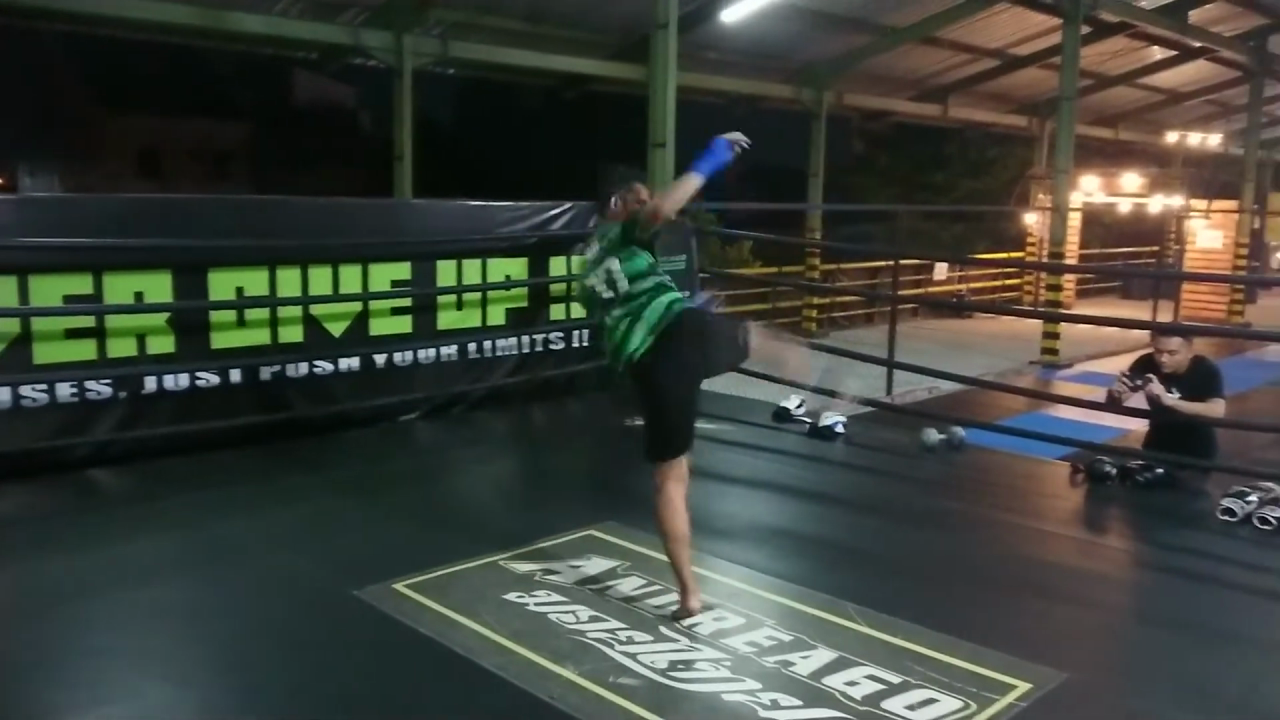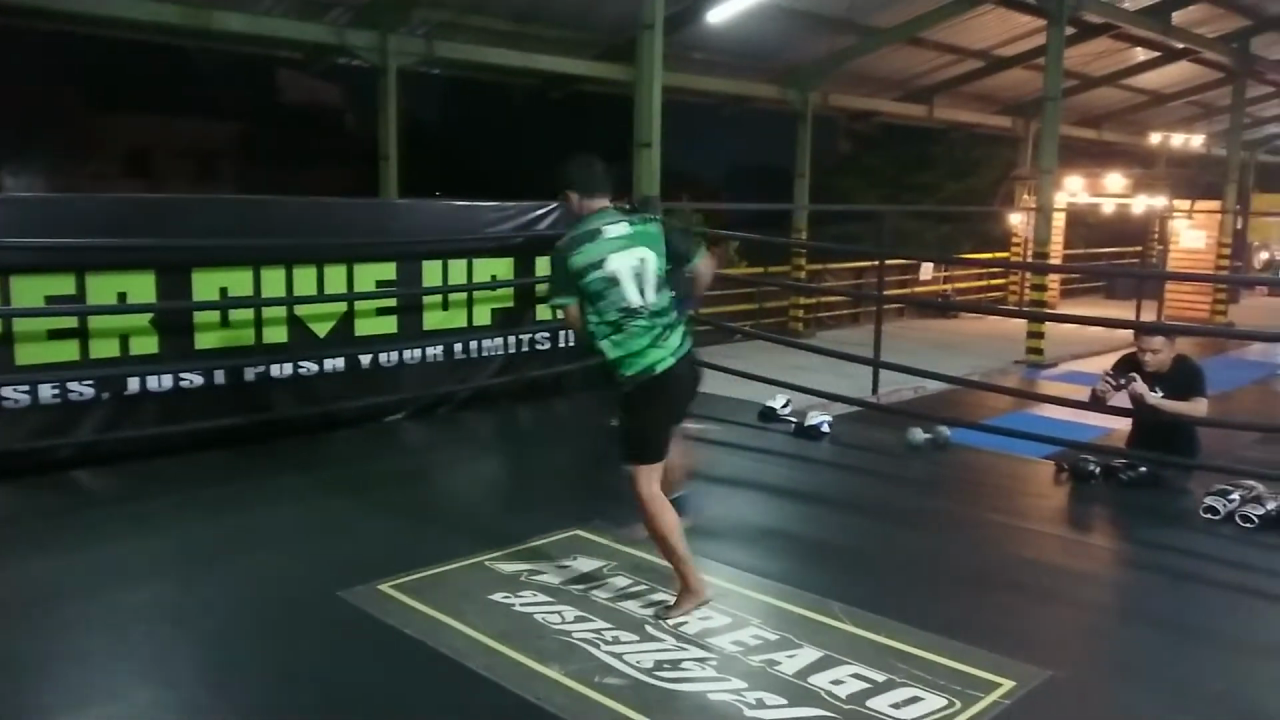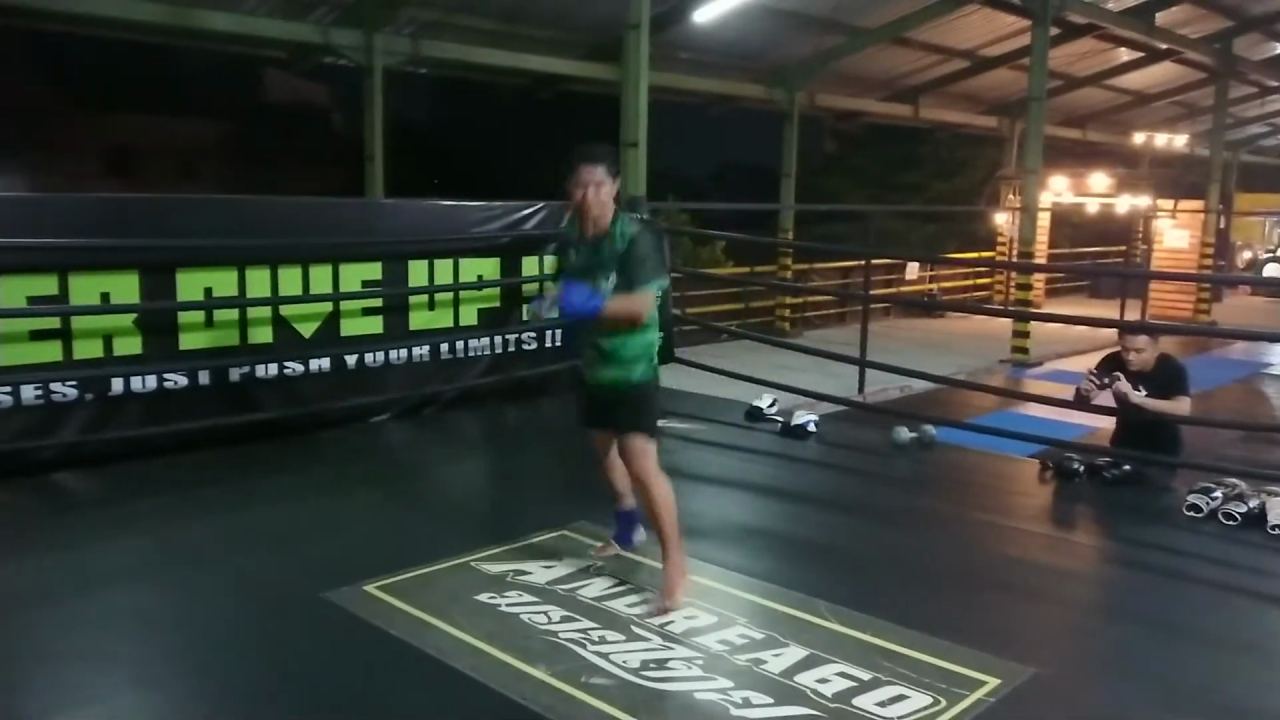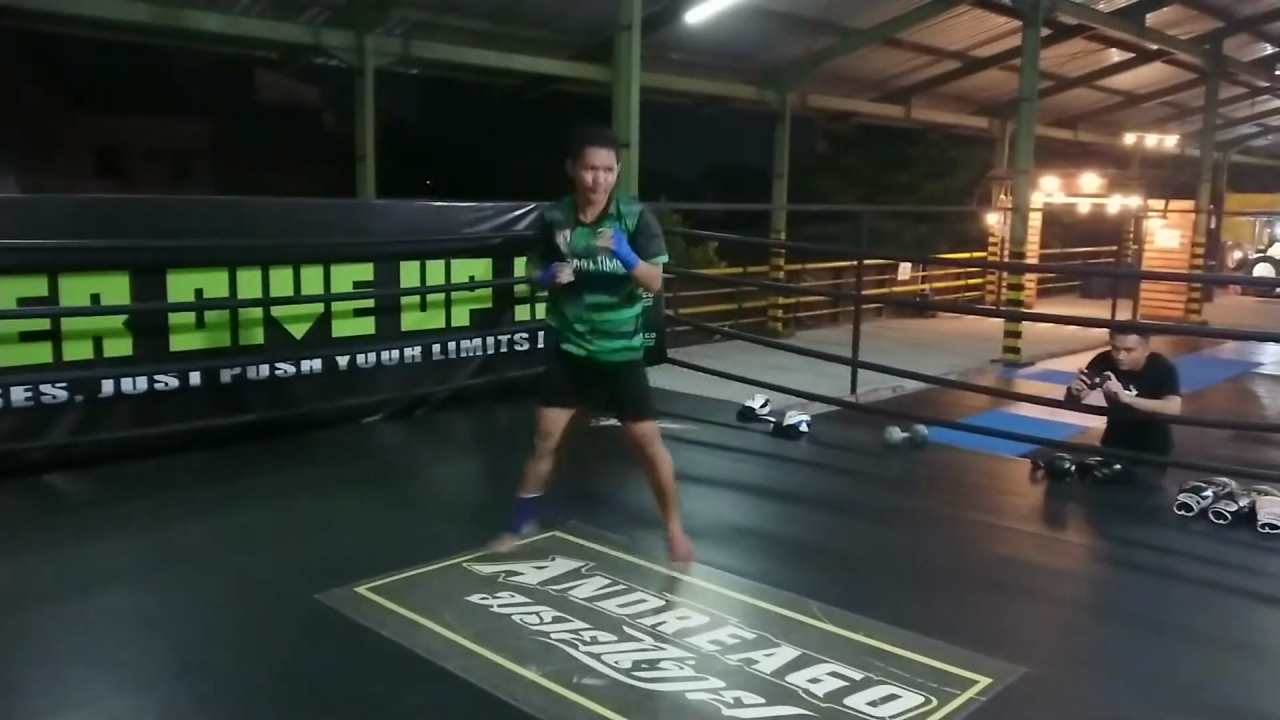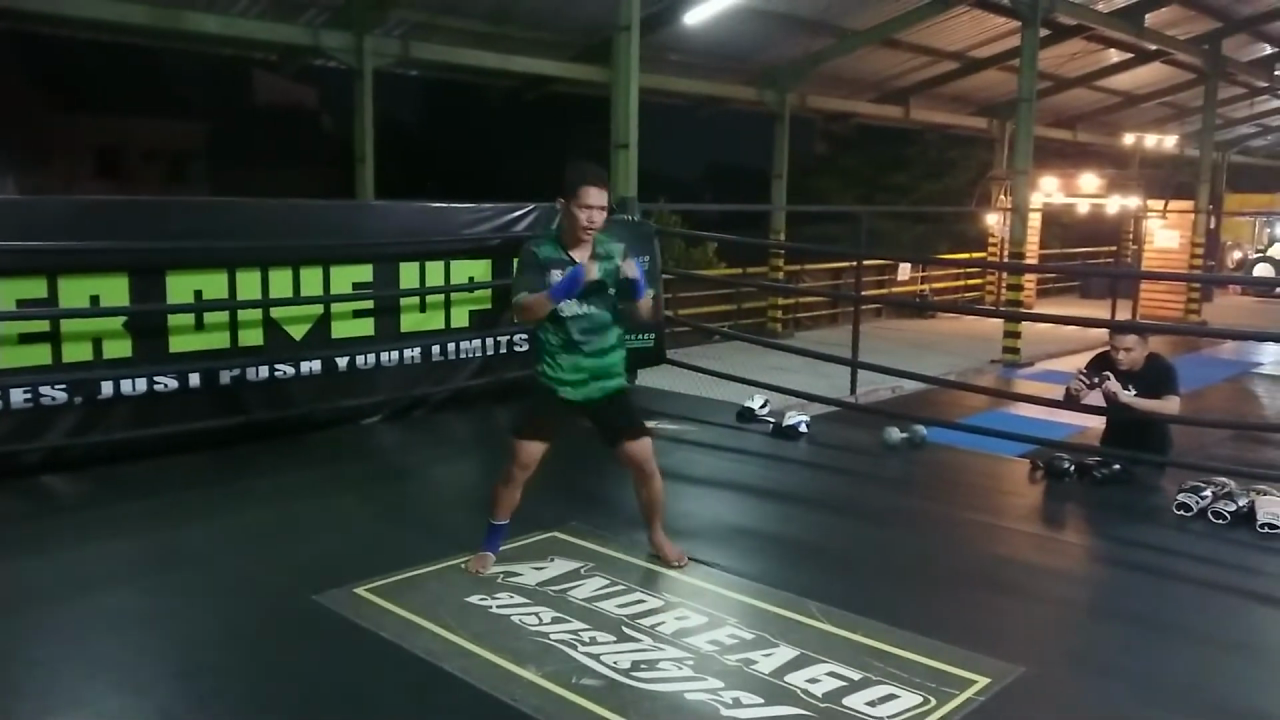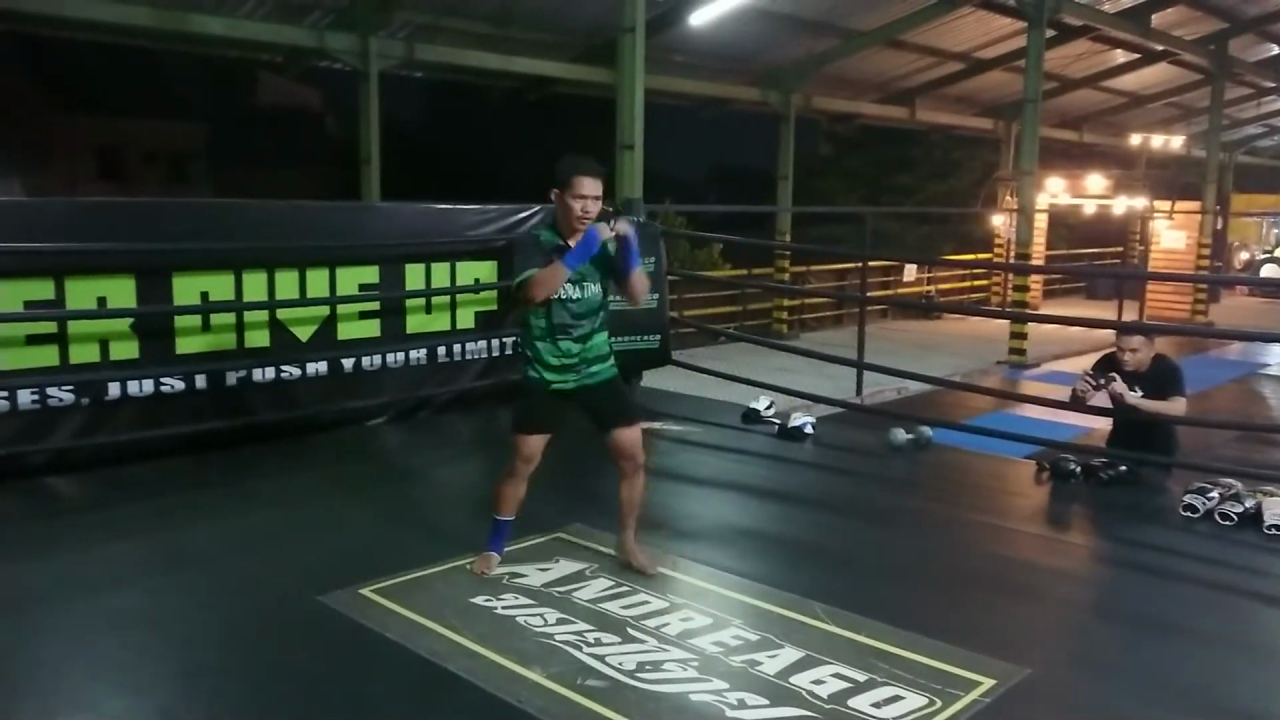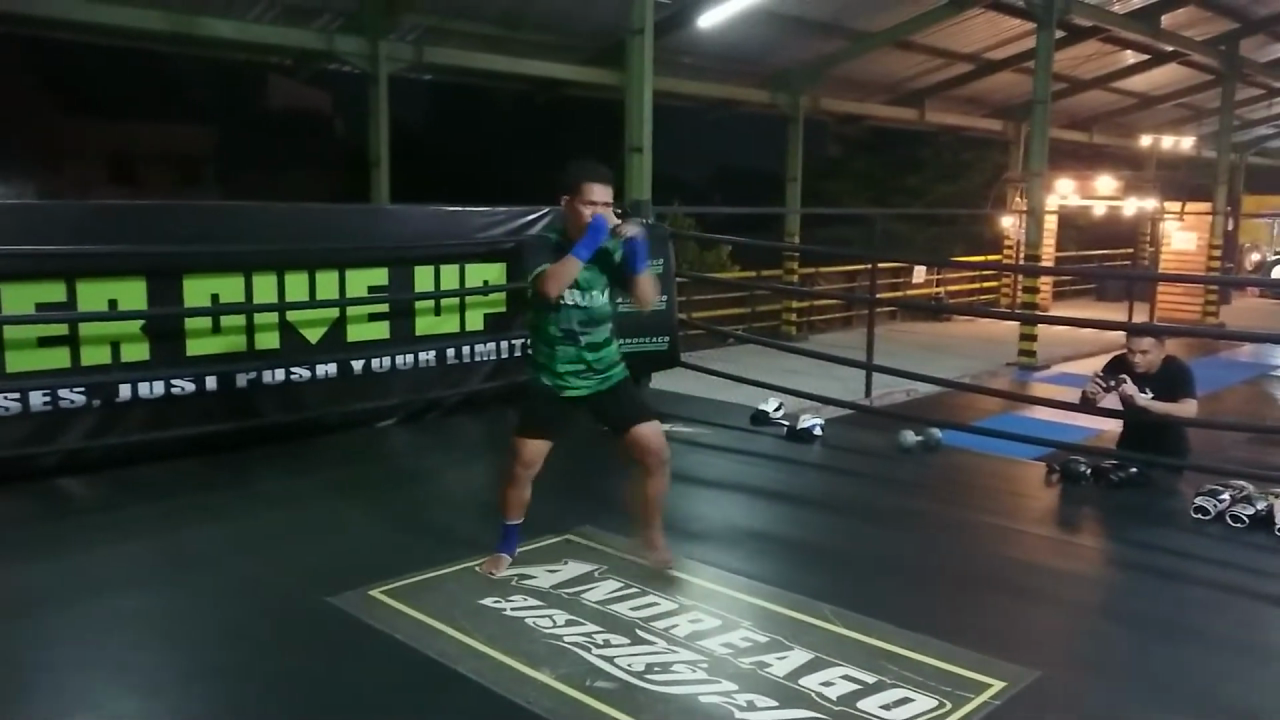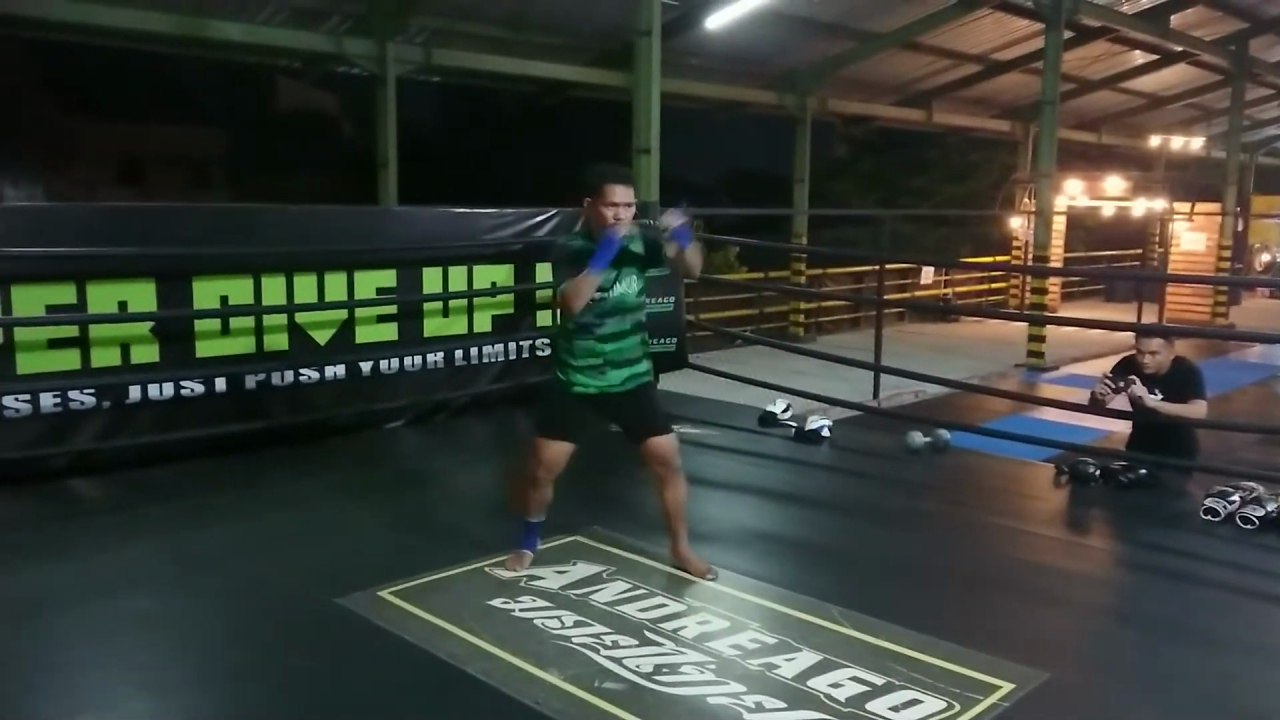
dt=0.2s
person 1, frame 1
left shoulder: (593, 259)
right shoulder: (630, 236)
right elbow: (662, 208)
right wrist: (711, 158)
left hip: (651, 368)
right hip: (696, 332)
left knee: (670, 480)
right knee: (754, 338)
left ankle: (689, 592)
person 1, frame 2
left shoulder: (569, 250)
right shoulder: (648, 227)
left elbow: (574, 321)
right elbow: (703, 270)
right wrist: (675, 305)
left hip: (643, 375)
right hip: (681, 361)
left knee: (646, 484)
right knee: (666, 441)
left ankle: (691, 584)
right ankle: (675, 505)
person 1, frame 3
left shoulder: (636, 238)
right shoulder: (571, 240)
left elbow: (643, 309)
left wrist: (587, 305)
right wrist: (557, 302)
left hip: (632, 371)
right hip: (595, 370)
left knee: (643, 464)
right knee: (603, 447)
left ankle: (674, 568)
right ankle: (628, 526)
person 1, frame 4
left shoulder: (635, 217)
right shoulder: (554, 219)
left elbow: (653, 281)
right elbow: (536, 278)
left wrist: (623, 251)
right wrist: (551, 276)
left hip: (621, 351)
right hip: (571, 350)
left knee: (647, 442)
right knee: (545, 437)
left ankle: (672, 525)
right ankle: (524, 518)
person 1, frame 5
left shoulder: (616, 252)
right shoulder: (538, 254)
left elbow: (642, 312)
right elbow: (524, 313)
left wrist: (636, 285)
right wrist: (567, 284)
left hip: (608, 383)
right hip: (556, 386)
left knee: (644, 465)
right knee: (520, 467)
left ankle: (658, 536)
right ankle: (492, 543)
person 1, frame 6
left shoulder: (608, 241)
right shoulder: (536, 242)
left elbow: (639, 296)
right elbow: (534, 292)
left wrist: (631, 249)
right wrist: (580, 248)
left hip: (599, 373)
right hip: (546, 375)
left knee: (632, 456)
right knee: (522, 462)
left ankle: (627, 541)
right ankle: (496, 543)
person 1, frame 7
left shoulder: (615, 246)
right shoulder: (545, 244)
left elbow: (646, 301)
right elbow: (549, 288)
left wrist: (638, 253)
right wrist: (584, 242)
left hip: (608, 377)
right hip: (554, 380)
left knee: (655, 451)
right knee: (522, 468)
left ankle: (652, 538)
right ankle: (507, 545)
person 1, frame 8
left shoulder: (642, 243)
right shoulder: (571, 251)
left elbow: (690, 268)
right elbow: (572, 301)
left wrist: (680, 234)
right wrist: (605, 253)
left hip: (631, 379)
right hip: (574, 382)
left knee: (667, 461)
right knee: (542, 467)
left ankle: (681, 548)
right ankle: (529, 541)
